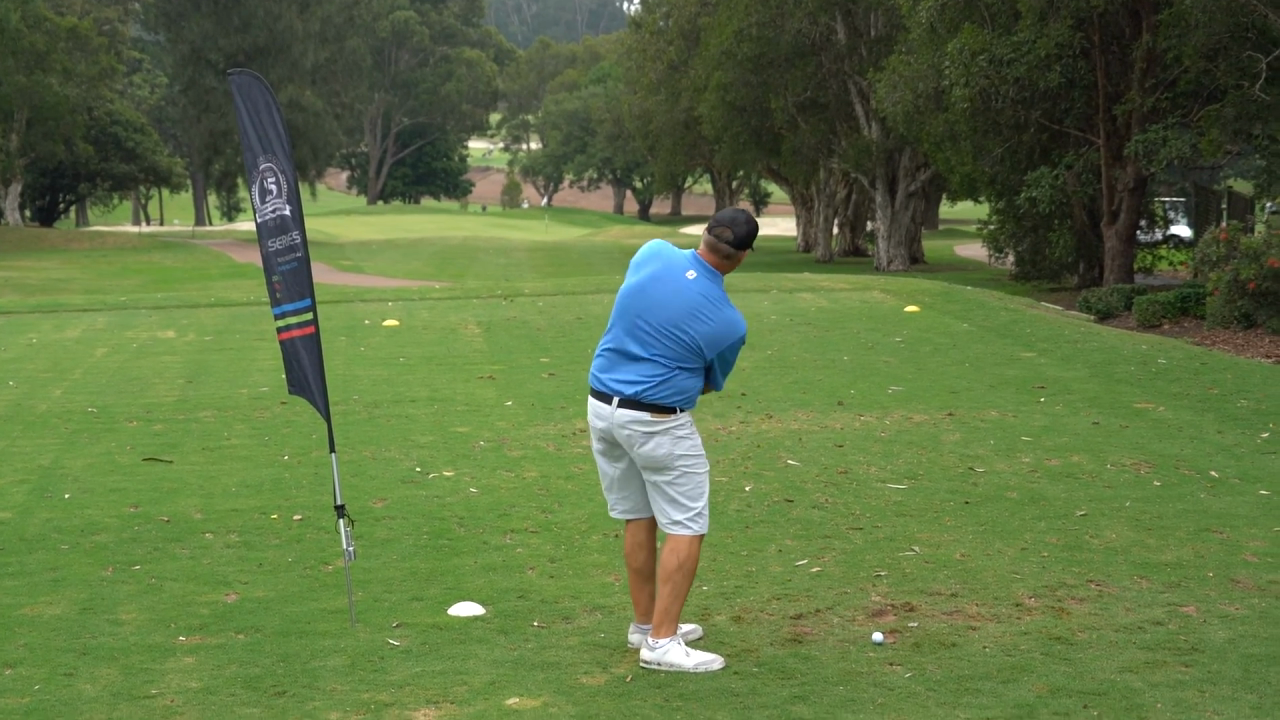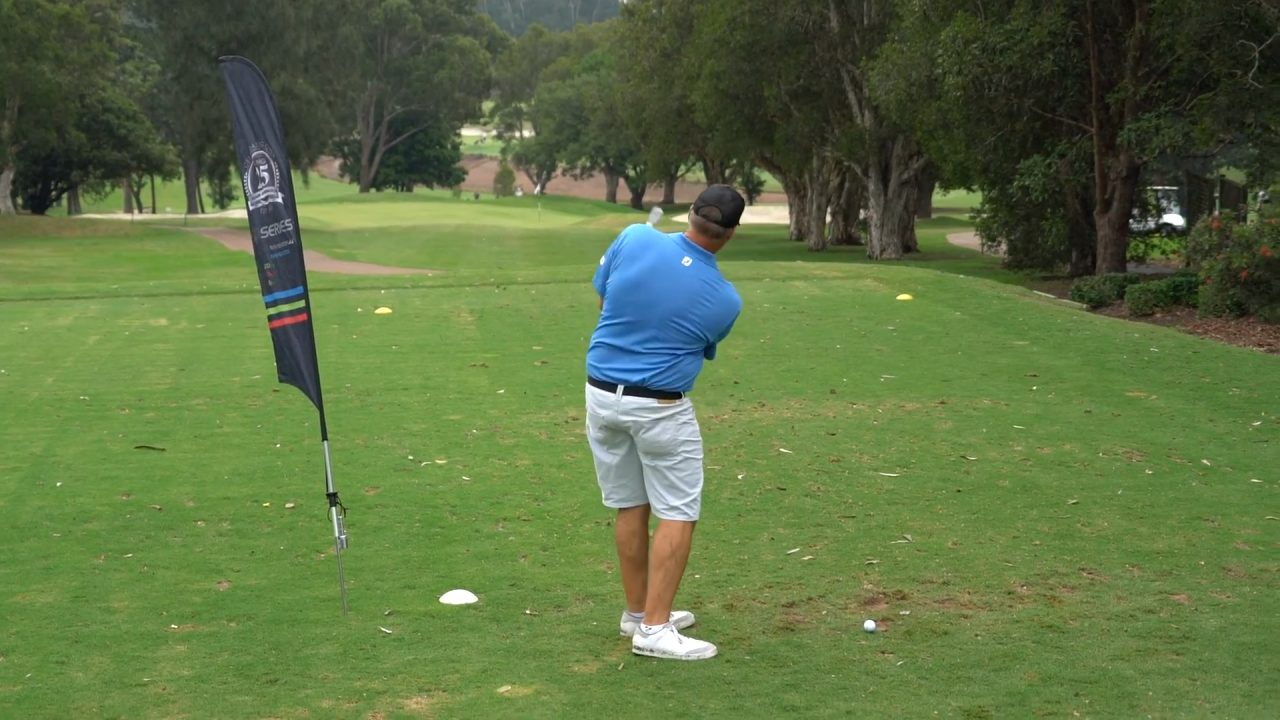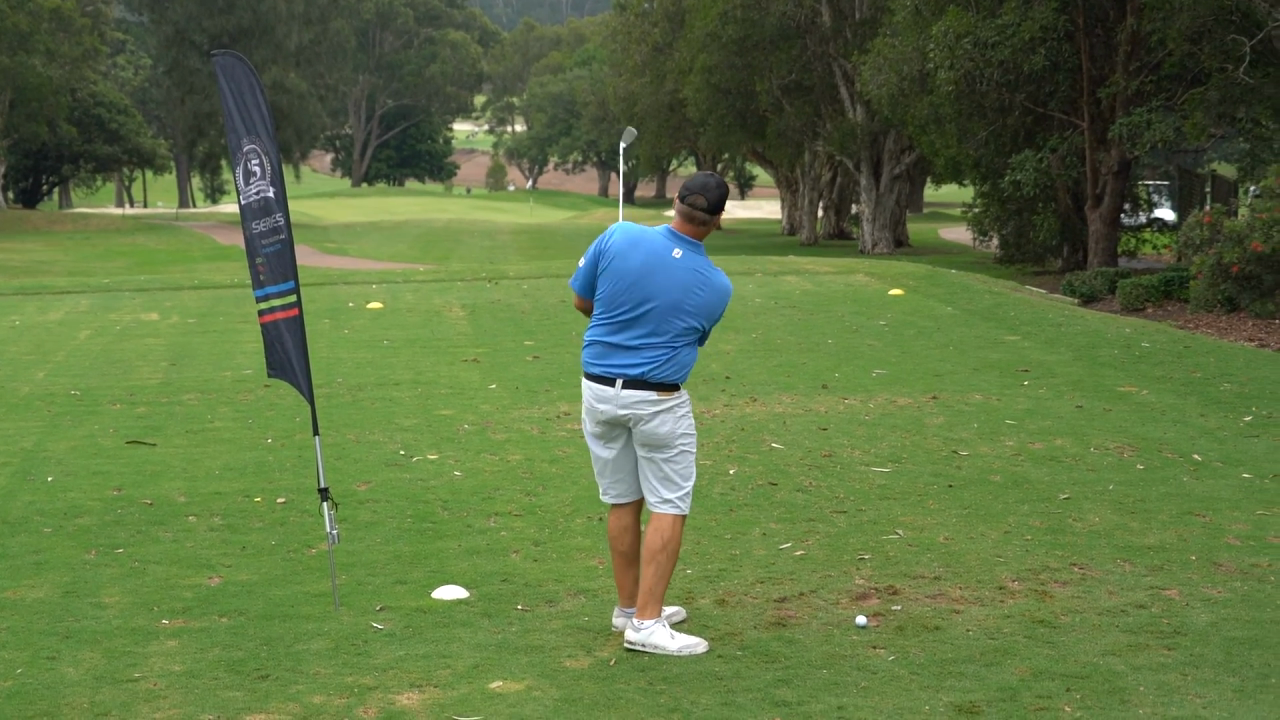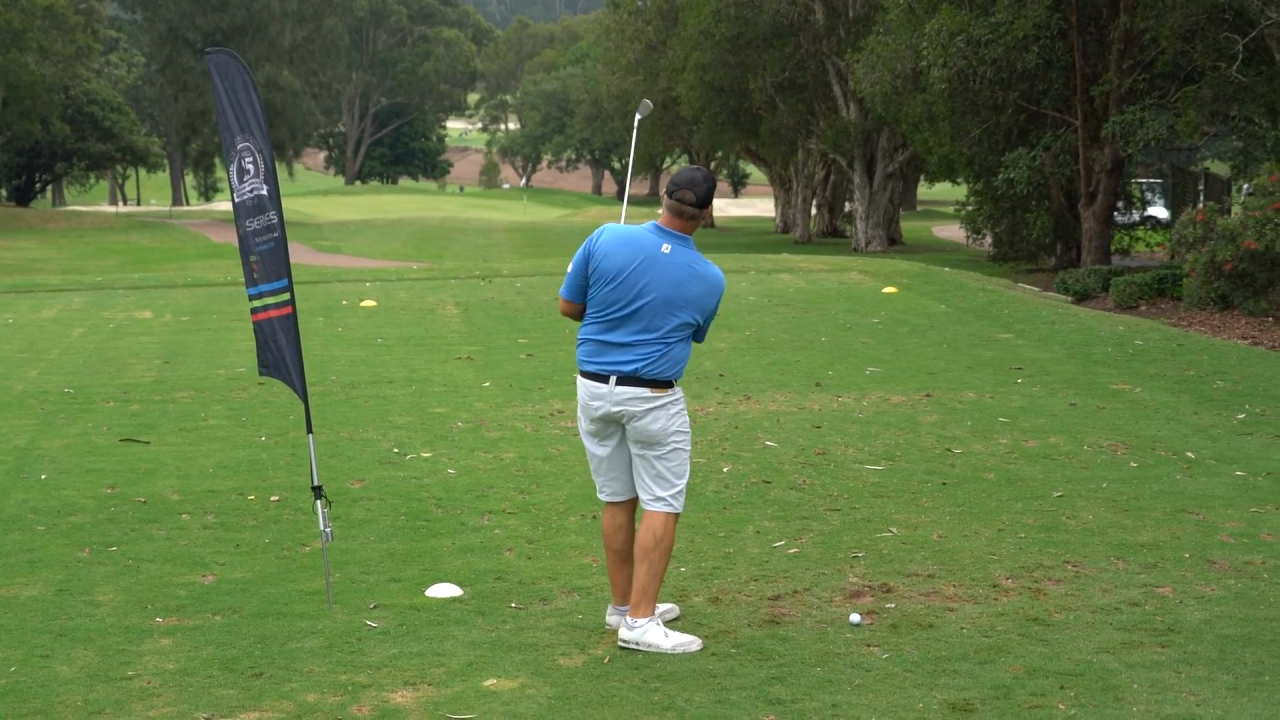
dt=0.1s
person 1, frame 1
left shoulder: (653, 254)
right shoulder: (728, 324)
left hip: (603, 408)
right hip: (658, 423)
left knee: (639, 517)
right knee: (686, 527)
left ankle: (647, 623)
right ankle: (661, 641)
person 1, frame 2
left shoulder: (634, 241)
right shoulder: (724, 300)
left elbow: (604, 292)
left hip: (601, 394)
right hip: (660, 408)
left knee: (630, 507)
right knee: (676, 514)
left ankle: (637, 612)
right ankle: (654, 628)
person 1, frame 3
left shoulder: (617, 238)
right shoulder: (716, 287)
left elbow: (581, 300)
left hip: (598, 389)
right hip: (658, 401)
left knee: (623, 501)
right knee: (668, 507)
left ankle: (630, 606)
right ankle: (646, 623)
person 1, frame 4
left shoulder: (605, 239)
right shoulder: (709, 279)
left elbow: (568, 306)
left hip: (594, 388)
right hip: (652, 398)
left knee: (617, 500)
right knee: (661, 506)
left ankle: (624, 605)
right ankle: (640, 621)
